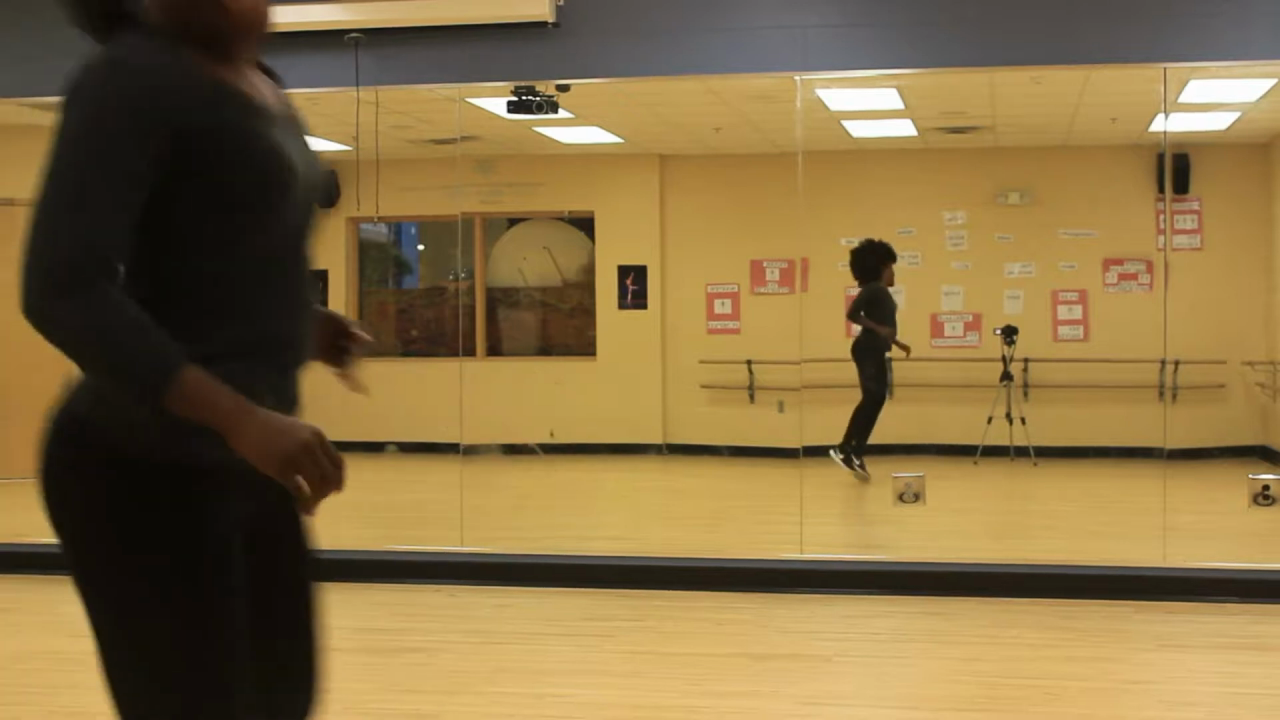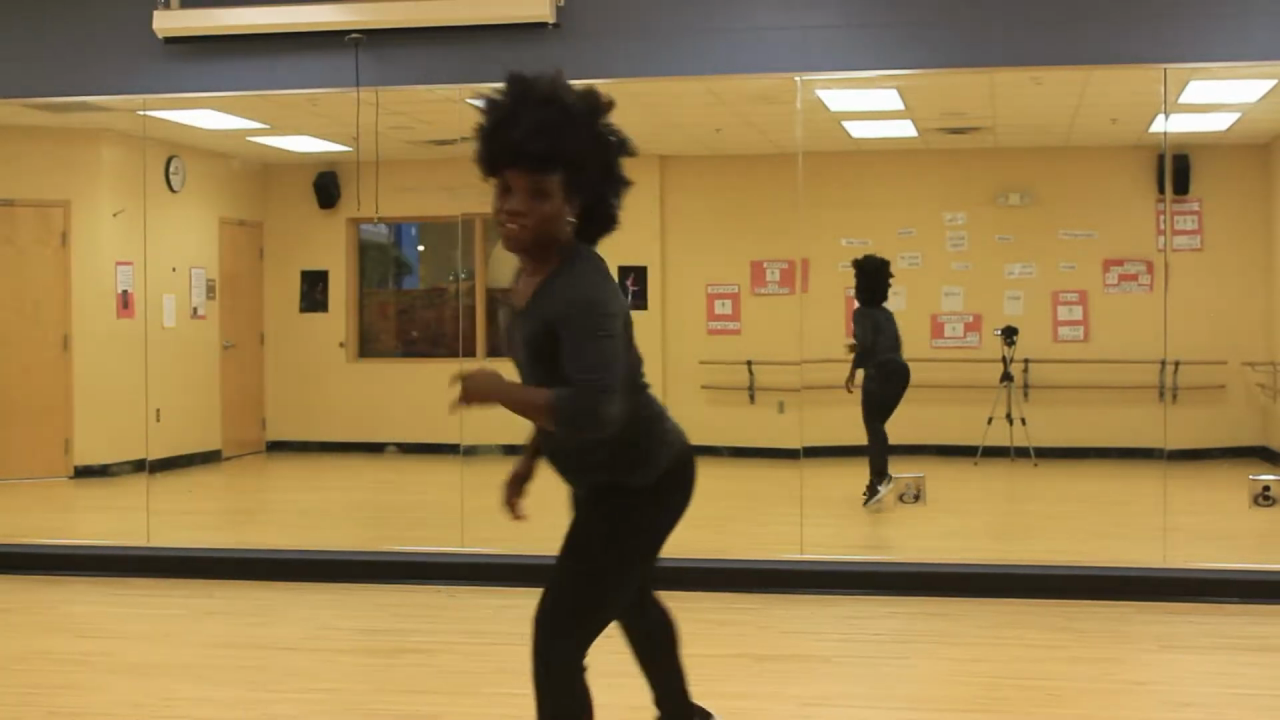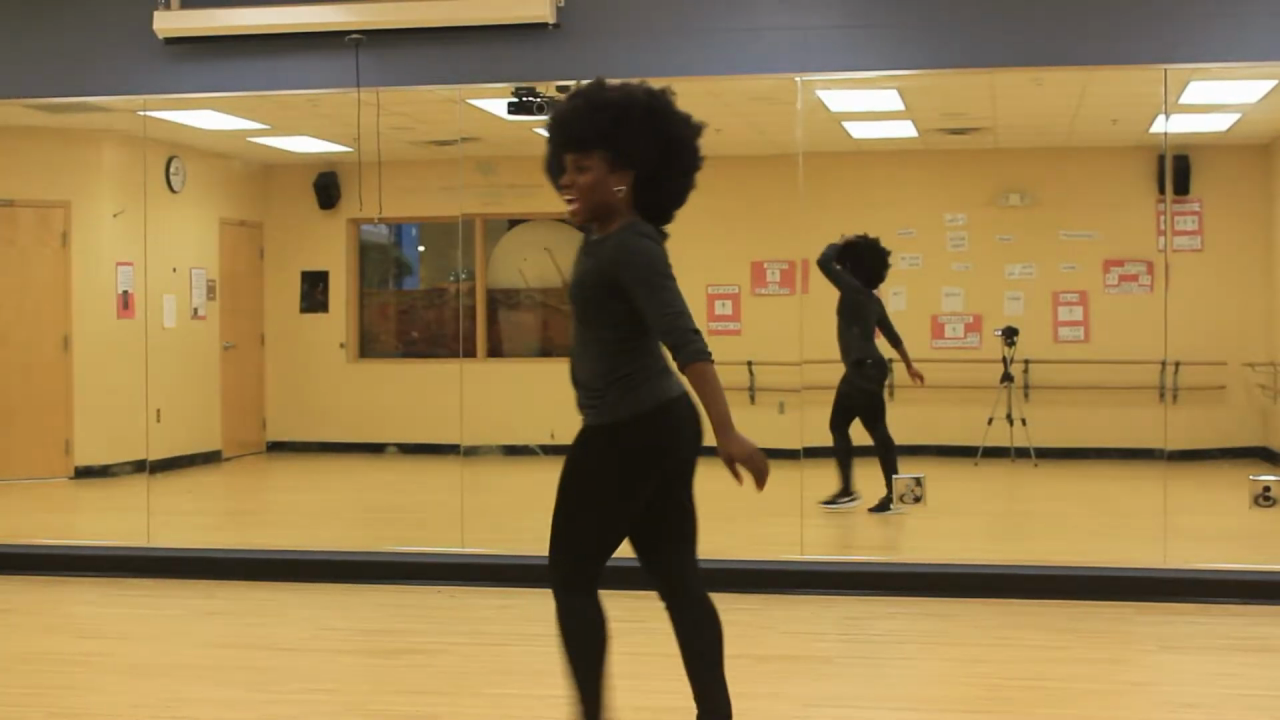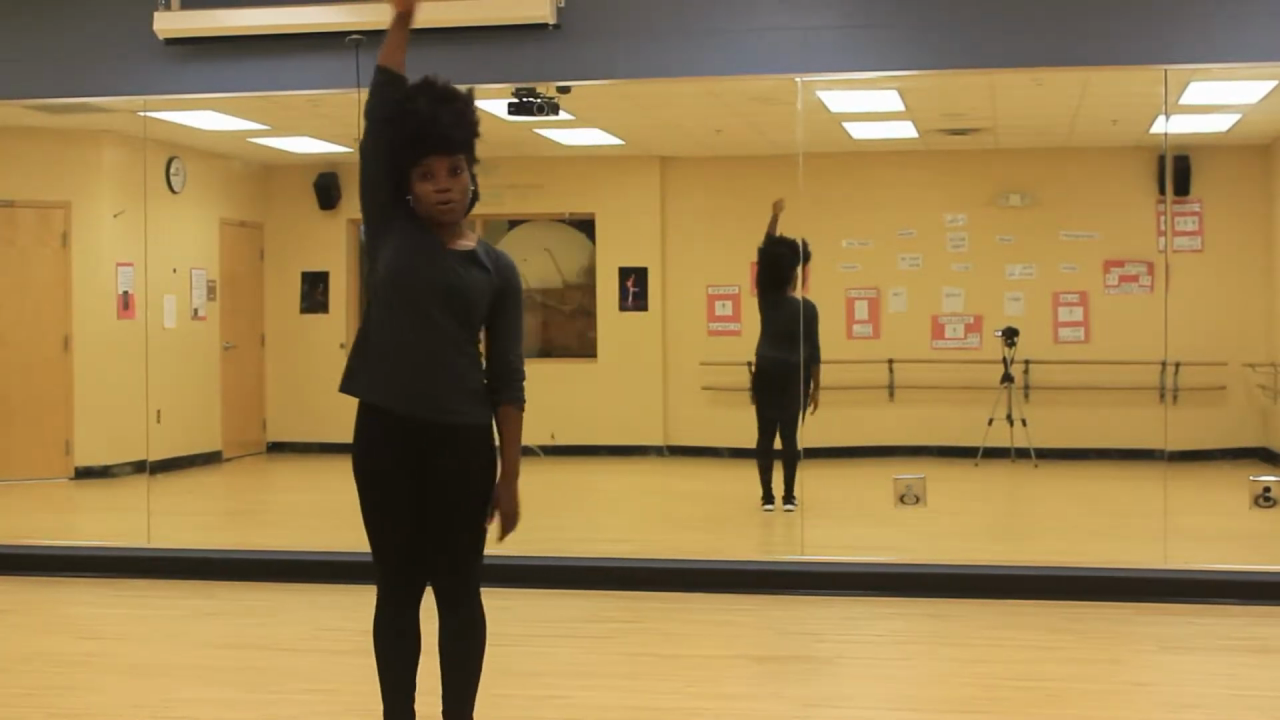
dt=1s
person 1, frame 1
left shoulder: (261, 91)
right shoulder: (129, 73)
right elbow: (64, 290)
left wrist: (312, 327)
right wrist: (238, 417)
left hip: (241, 479)
right hip: (144, 471)
person 1, frame 2
left shoulder: (578, 292)
right shoulder: (536, 280)
left elbow: (595, 414)
left wrist: (499, 390)
right wrist: (530, 461)
left hip: (639, 481)
right hip: (620, 476)
left knee: (557, 636)
right knee: (628, 599)
person 1, frame 3
left shoulder: (632, 247)
right shoulder: (606, 229)
left elbow: (685, 341)
right elbow: (554, 164)
left wrist: (727, 432)
right wrist: (579, 114)
left hip: (624, 433)
right hip: (656, 427)
left knee: (571, 577)
right knee: (679, 582)
person 1, frame 4
left shoulder: (496, 269)
right shoulder: (388, 228)
left elbow: (507, 377)
right elbow: (380, 115)
left wrist: (511, 472)
left hip: (463, 439)
right hip: (386, 432)
left knee: (458, 588)
right knee: (397, 587)
person 2, frame 1
left shoulder: (878, 292)
right shoulder: (873, 289)
right elbow: (853, 313)
left wrist: (898, 342)
right wrist: (880, 329)
left hip: (874, 353)
right hip: (870, 353)
left knee: (873, 403)
right knee: (872, 400)
left ankle: (854, 455)
right ankle: (844, 449)
person 2, frame 2
left shoulder: (862, 312)
right shoulder: (886, 314)
left elbow: (866, 343)
left wrist: (852, 371)
right wrist: (859, 353)
left hip: (882, 374)
right hip: (899, 372)
left knee: (873, 426)
right knee: (876, 425)
left ankle: (881, 480)
right ankle: (875, 485)
person 2, frame 3
left shoulder: (853, 289)
right shoulder: (871, 299)
left elbow: (824, 261)
right elbow: (892, 335)
left wrist: (842, 243)
right wrist: (909, 365)
left hip: (863, 369)
right hip: (868, 368)
left knee: (839, 427)
right knee: (877, 431)
person 2, frame 4
left shoulder: (765, 296)
right shoulder: (805, 308)
left elbow: (766, 253)
right elbow: (811, 352)
left wrist: (775, 217)
right wrist: (815, 386)
left hip: (764, 373)
right hip: (791, 375)
left knee: (765, 435)
right knee: (789, 435)
left ankle: (768, 496)
right ankle: (789, 496)
